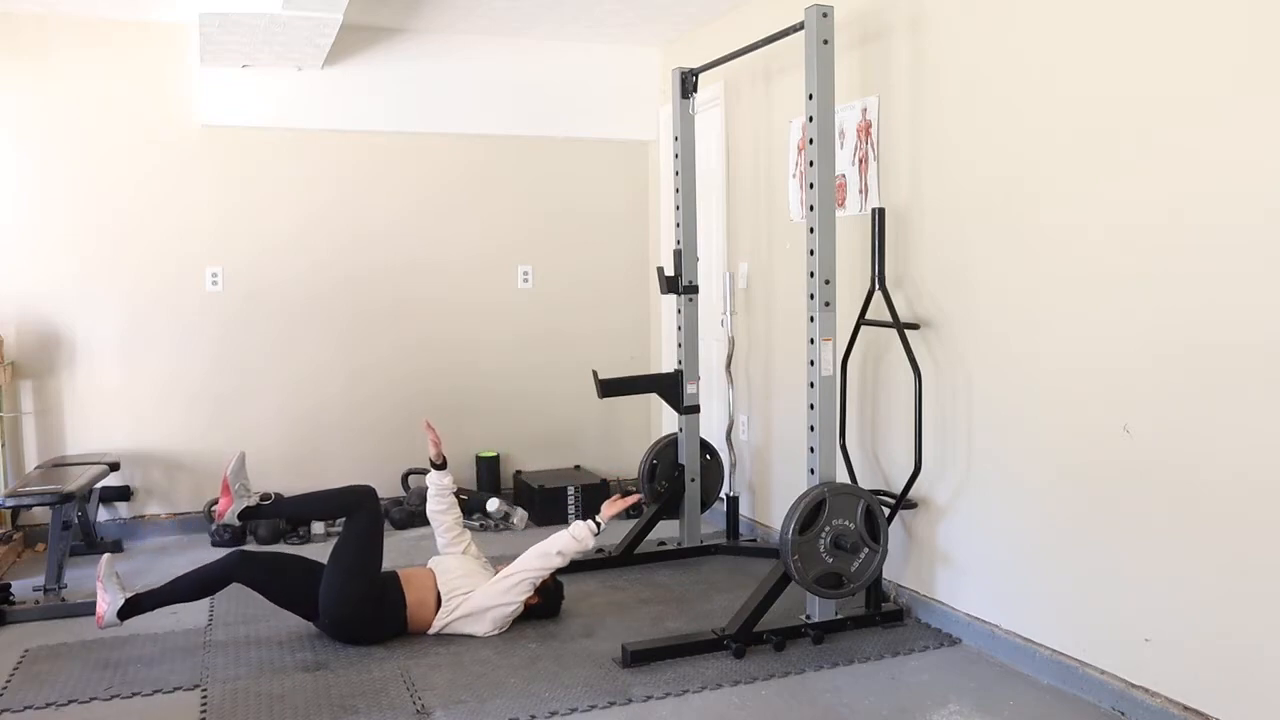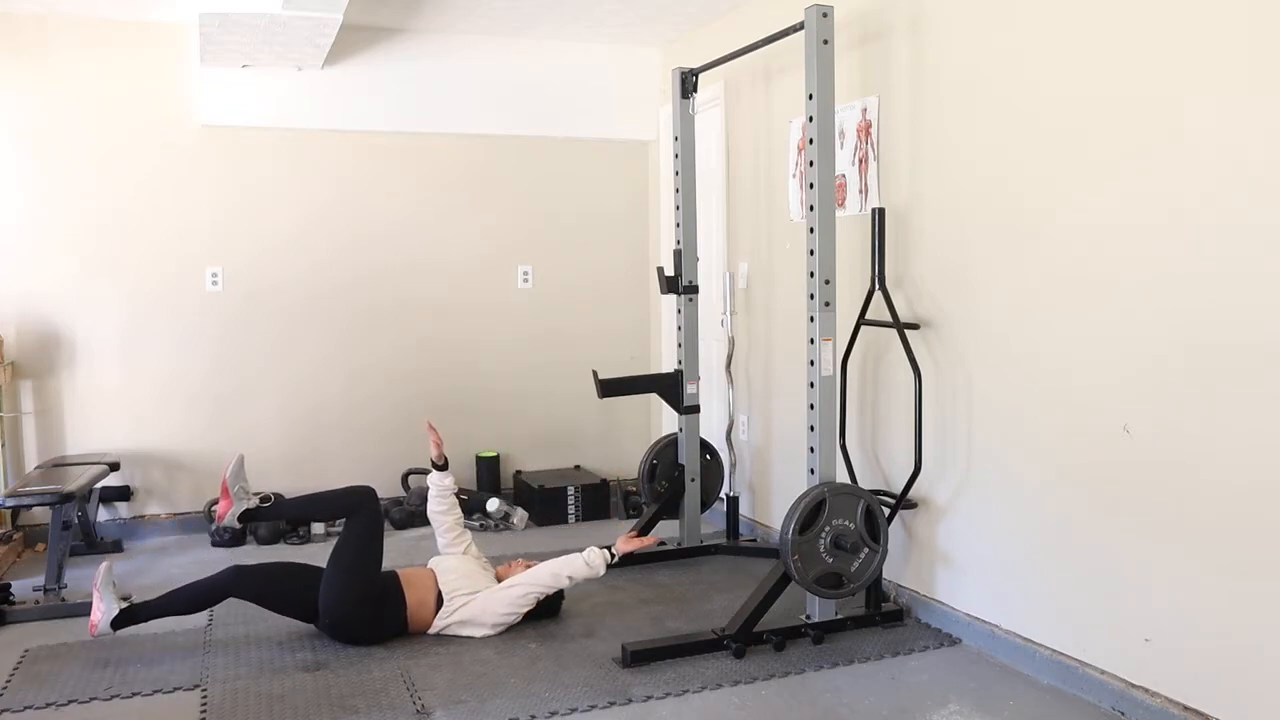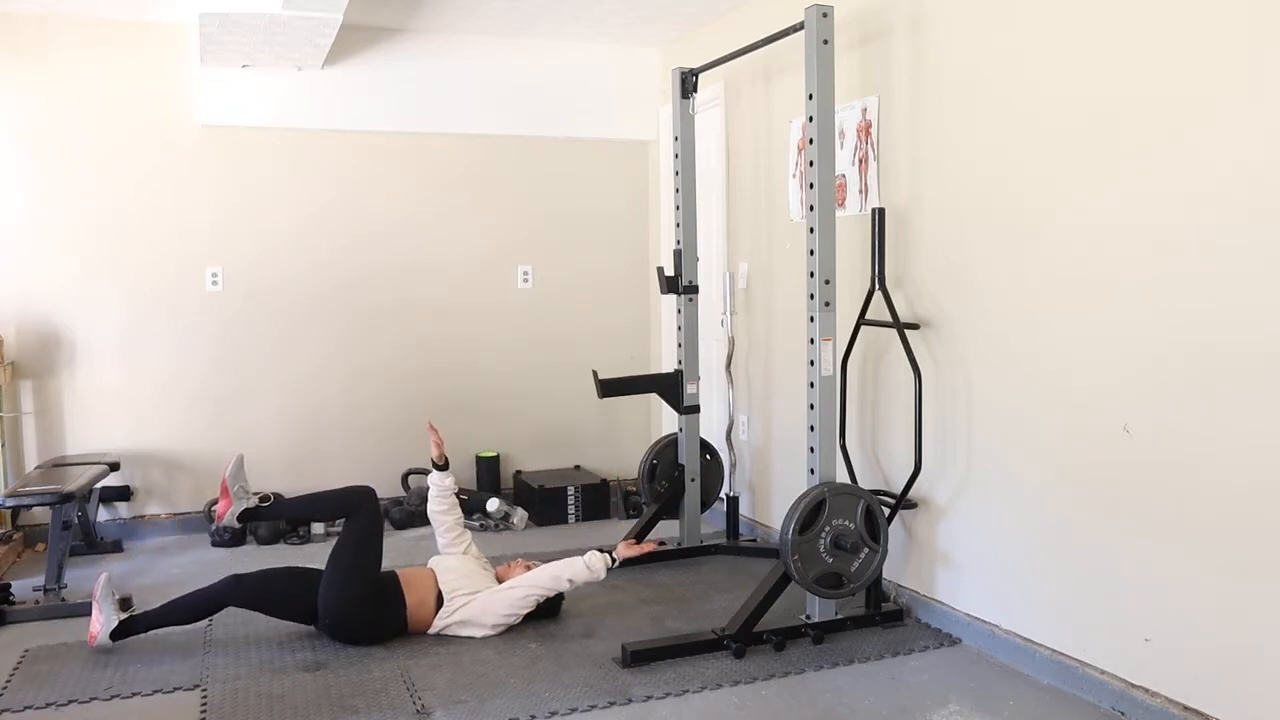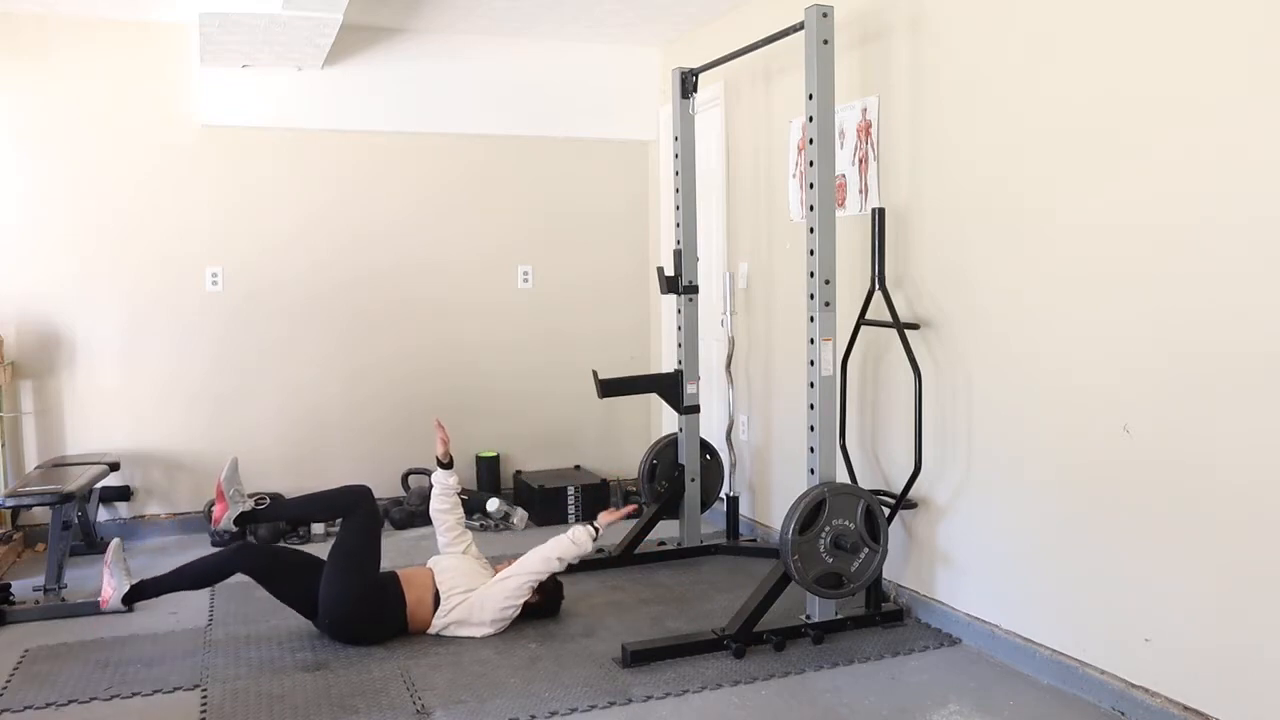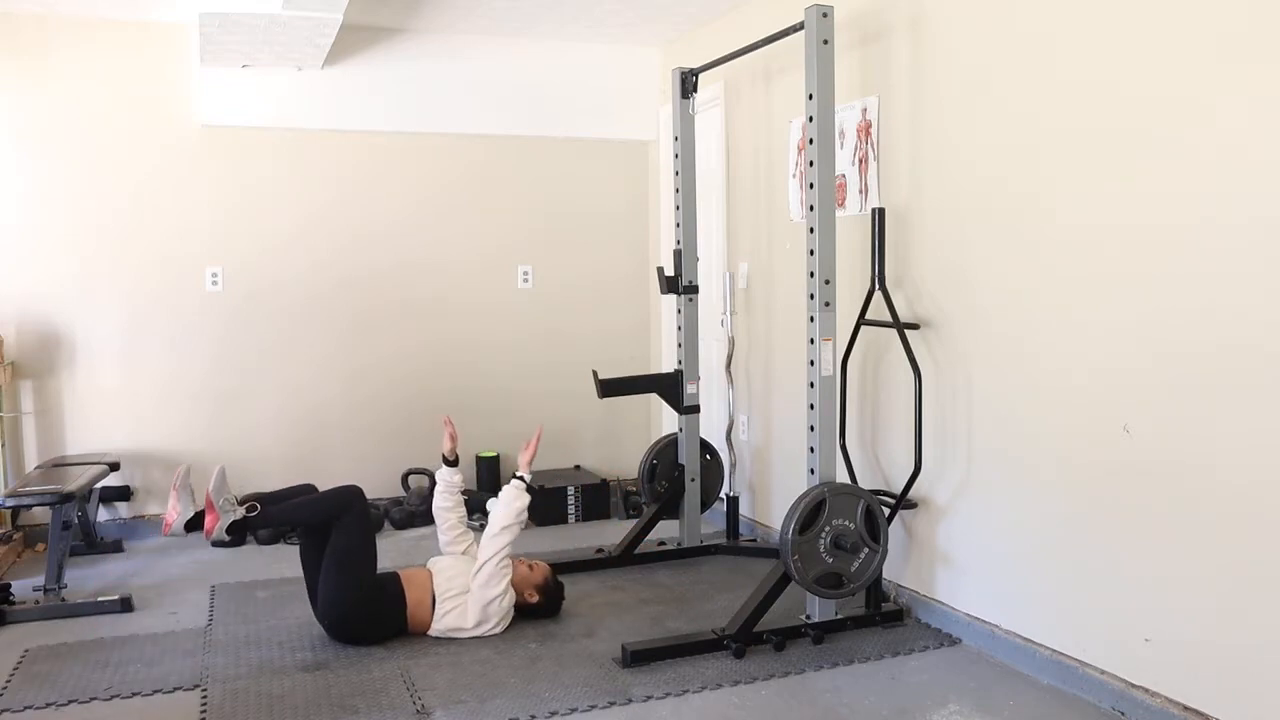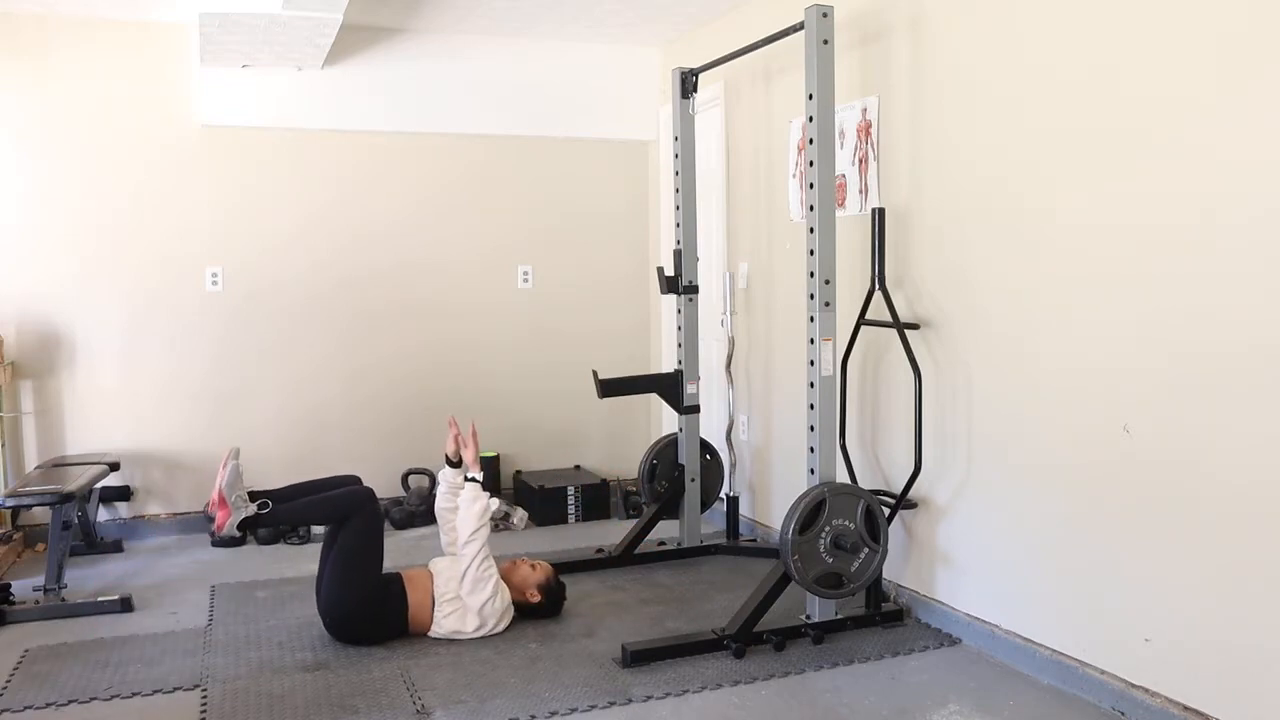
dt=0.4s
person 1, frame 1
left shoulder: (500, 607)
right shoulder: (479, 572)
left elbow: (547, 554)
right elbow: (448, 524)
left wrist: (597, 522)
right wrist: (439, 464)
left hip: (359, 615)
right hip: (350, 605)
left knee: (365, 498)
right knee: (240, 562)
left ankle: (250, 506)
right ankle: (126, 607)
person 1, frame 2
left shoulder: (501, 606)
right shoulder: (478, 568)
left elbow: (558, 572)
right elbow: (447, 522)
left wrist: (609, 552)
right wrist: (440, 466)
left hip: (359, 615)
right hip: (349, 605)
left knee: (364, 499)
right knee: (237, 578)
left ankle: (248, 509)
right ankle: (120, 616)
person 1, frame 3
left shoulder: (501, 605)
right shoulder: (476, 567)
left elbow: (558, 576)
right elbow: (447, 521)
left wrist: (610, 557)
right wrist: (441, 466)
left hip: (358, 614)
right hip: (347, 603)
left knee: (364, 498)
right knee: (236, 587)
left ankle: (250, 509)
right ankle: (120, 627)
person 1, frame 4
left shoulder: (498, 606)
right shoulder: (475, 567)
left elbow: (542, 560)
right elbow: (448, 523)
left wrist: (592, 530)
right wrist: (445, 464)
left hip: (358, 614)
right hip: (349, 603)
left knee: (361, 498)
right knee: (246, 554)
left ankle: (245, 511)
right ankle: (130, 593)
person 1, frame 5
left shoulder: (497, 603)
right shoulder: (473, 567)
left elbow: (500, 534)
right elbow: (452, 526)
left wrist: (521, 475)
right wrist: (450, 461)
left hip: (358, 613)
right hip: (349, 602)
left knee: (350, 498)
right knee: (307, 496)
left ankle: (235, 521)
right ankle: (204, 518)
person 1, frame 6
left shoulder: (493, 605)
right shoulder: (483, 578)
left elbow: (472, 540)
right elbow: (454, 528)
left wrist: (474, 473)
right wrist: (454, 463)
left hip: (355, 613)
right hip: (351, 603)
left knee: (362, 500)
right knee: (350, 486)
left ankle: (245, 518)
right ankle: (247, 504)
